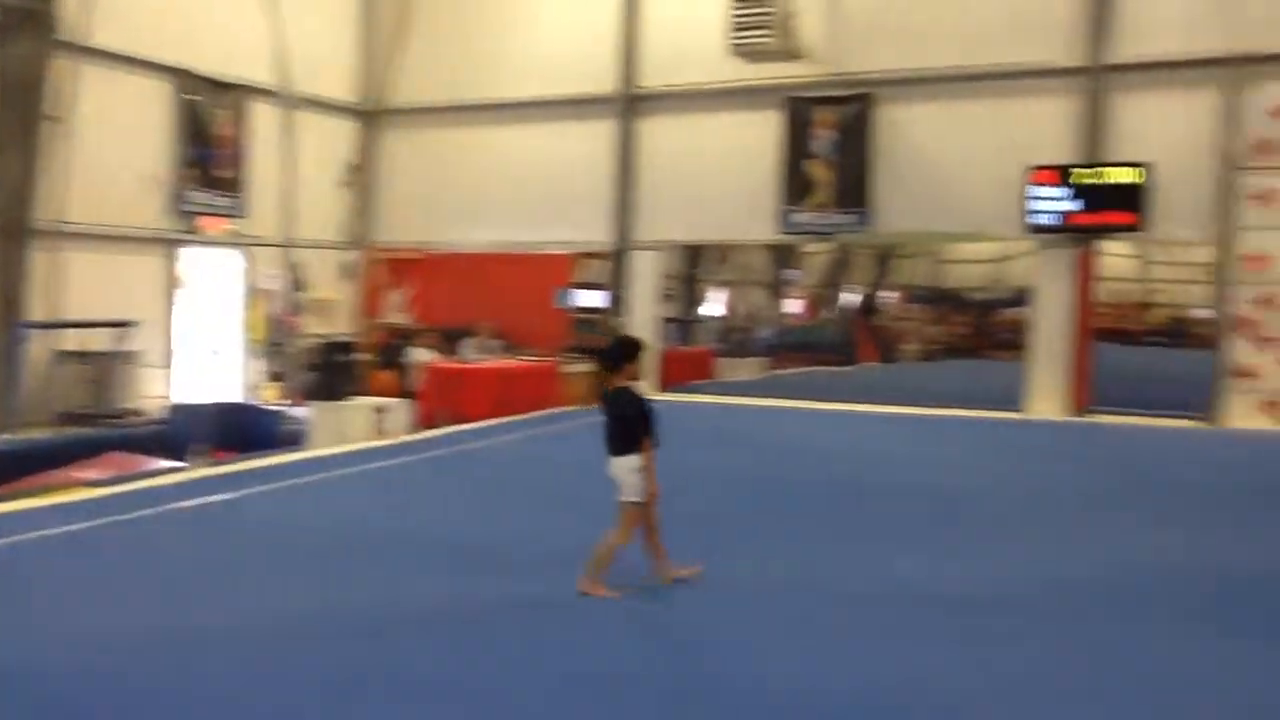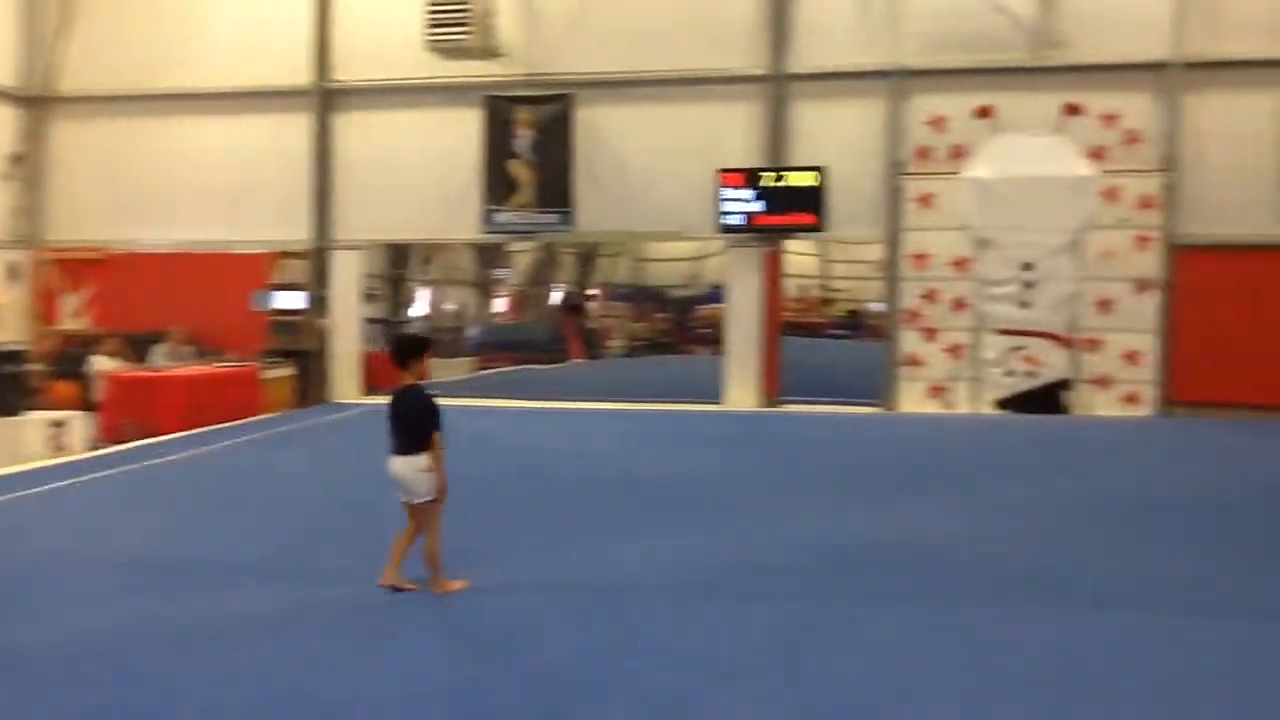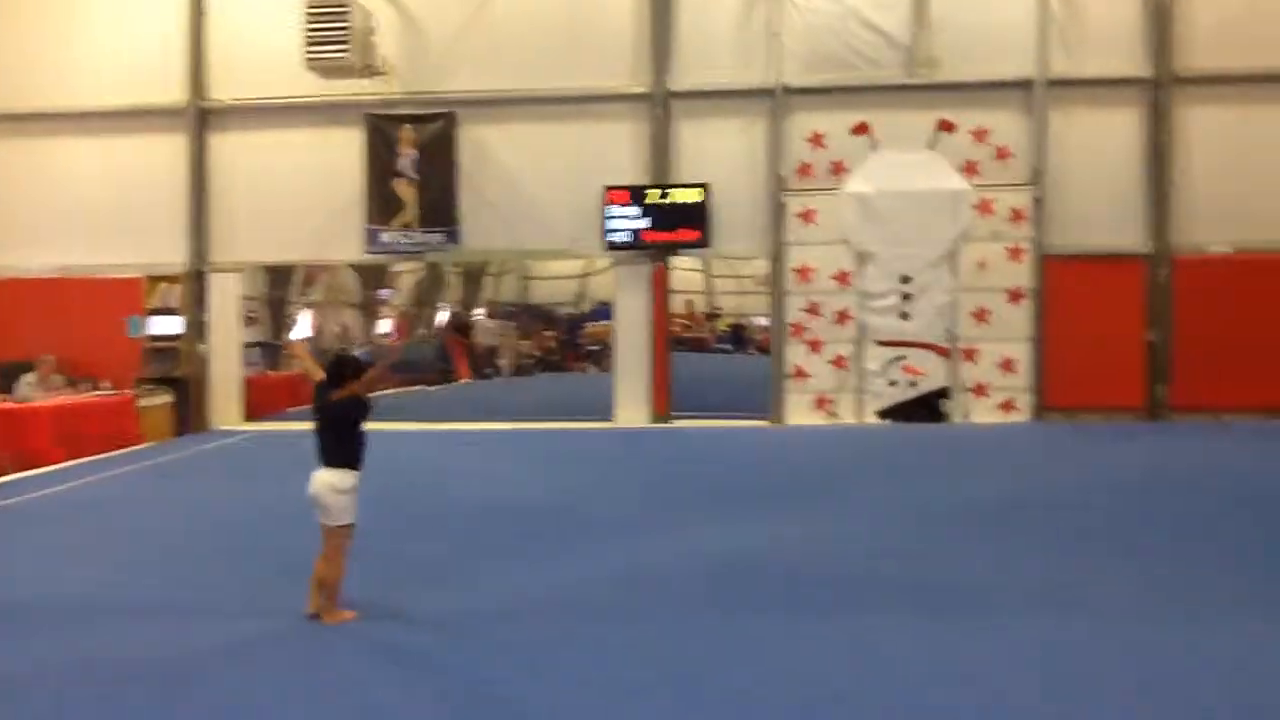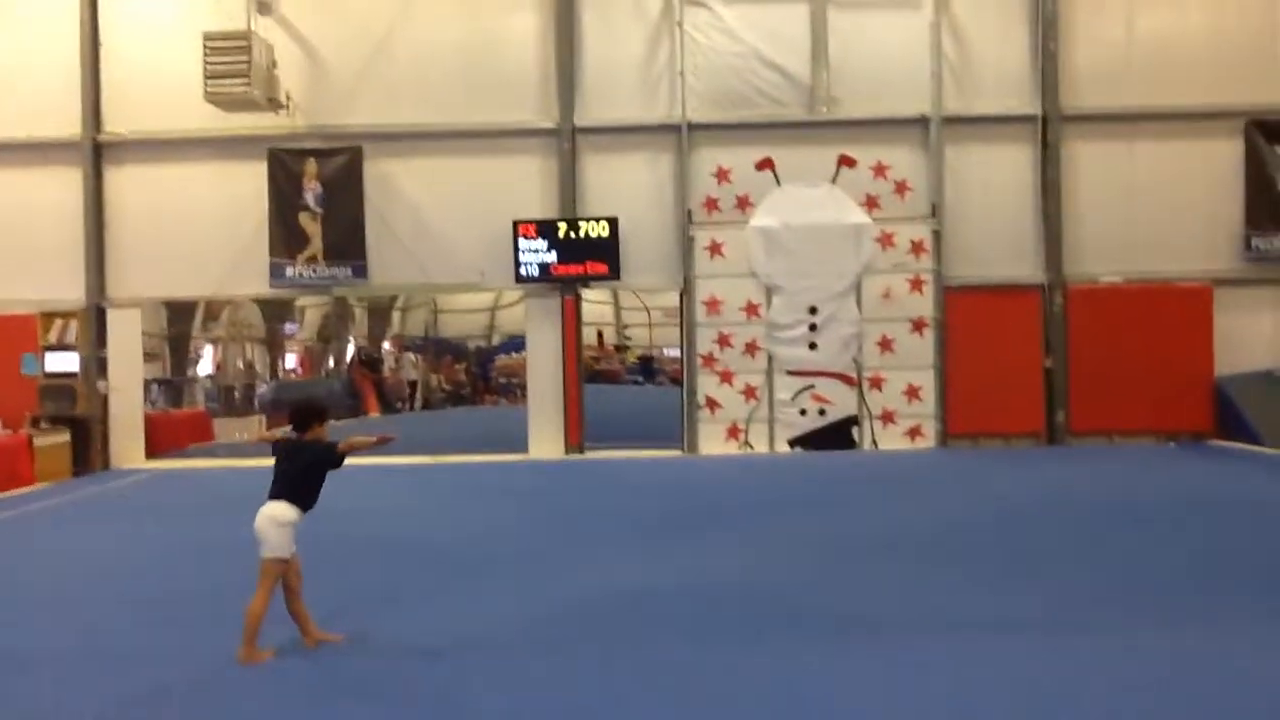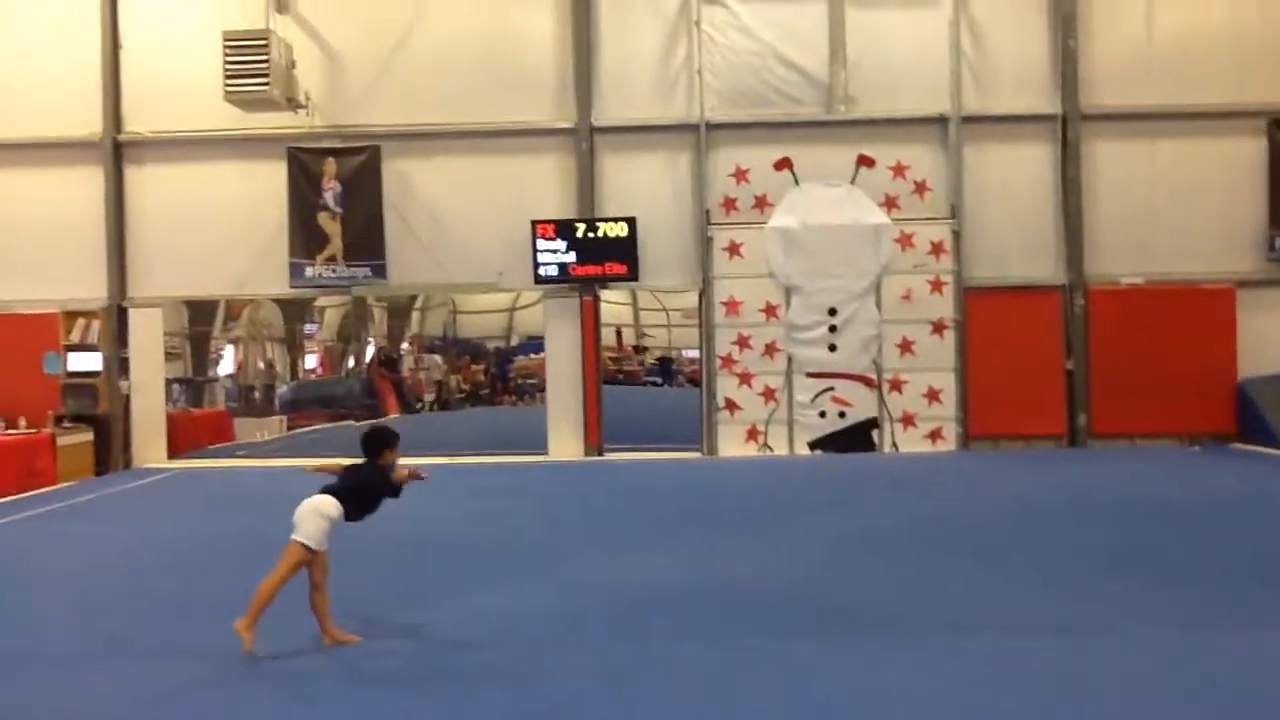
dt=0.5s
person 1, frame 1
left shoulder: (610, 396)
right shoulder: (634, 401)
right elbow: (645, 444)
right wrist: (652, 480)
left hip: (619, 462)
right hip: (632, 466)
left knee: (650, 521)
right knee: (624, 529)
left ankle: (667, 570)
right ankle: (589, 579)
person 1, frame 2
left shoulder: (397, 396)
right shoulder: (423, 400)
right elbow: (434, 441)
right wrist: (441, 476)
left hip: (397, 463)
right hip: (418, 465)
left knee: (415, 524)
right knee: (431, 528)
left ankle: (391, 574)
right ankle: (439, 582)
person 1, frame 3
left shoulder: (322, 400)
right shoulder: (349, 408)
left elbow: (315, 372)
right elbow: (367, 383)
left wrist: (300, 352)
right wrist: (386, 361)
left hip: (321, 479)
right hip: (339, 483)
left knee: (329, 549)
right knee: (336, 551)
left ankle: (315, 602)
right ankle: (332, 611)
person 1, frame 4
left shoulder: (286, 446)
right shoulder: (317, 452)
left elbow: (272, 437)
right elbow: (347, 445)
left wrist: (272, 435)
right wrist: (375, 440)
left hip: (275, 516)
right hip: (280, 519)
left knee: (293, 583)
right knee: (265, 589)
left ankle: (310, 633)
right ankle: (248, 650)
person 1, frame 5
left shoulder: (362, 469)
right shoulder: (381, 475)
left elbow: (338, 468)
right elbow: (397, 477)
left wrist: (319, 467)
right wrist: (410, 475)
left hip: (314, 508)
right hip: (321, 512)
left knee: (318, 580)
right knee: (283, 572)
left ankle: (330, 632)
right ankle: (247, 624)
